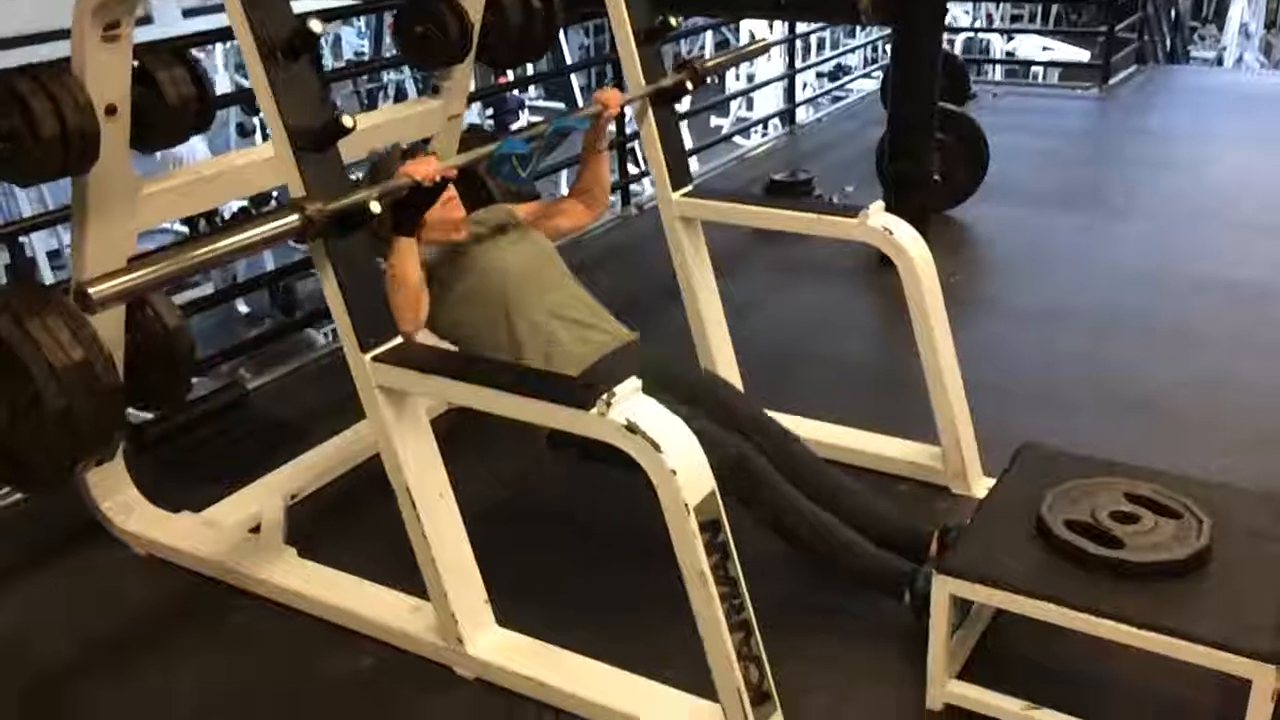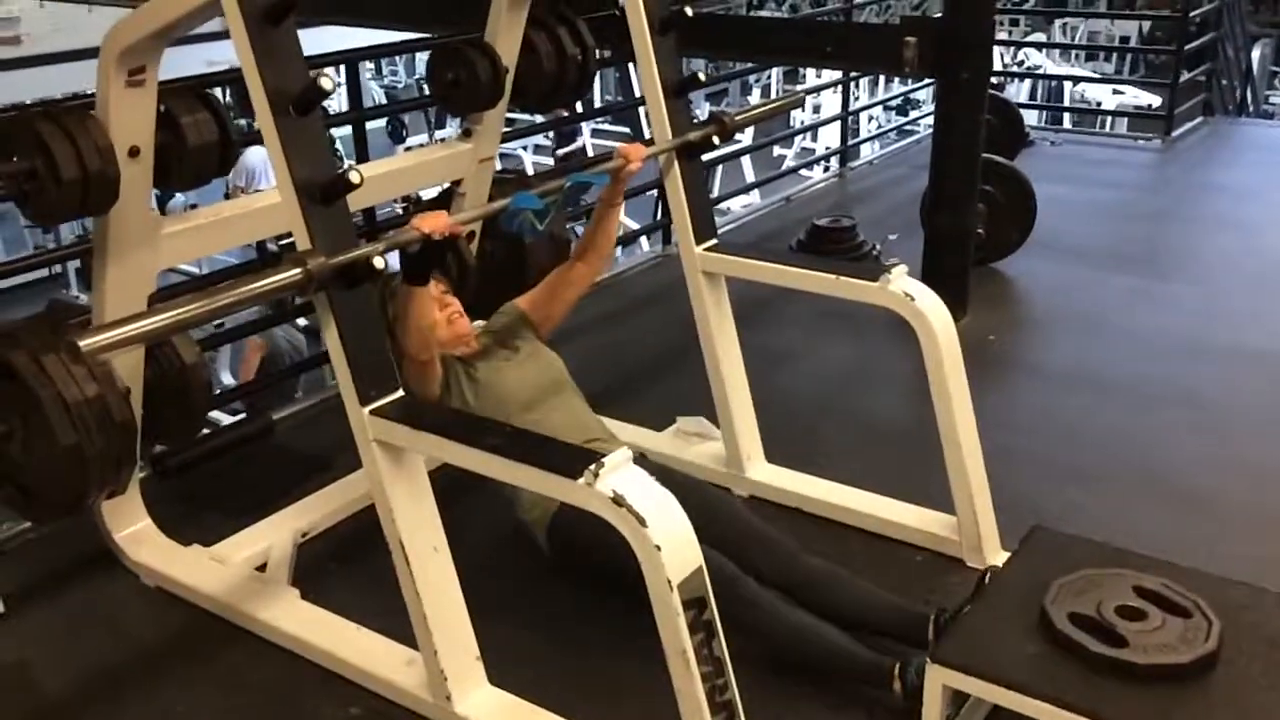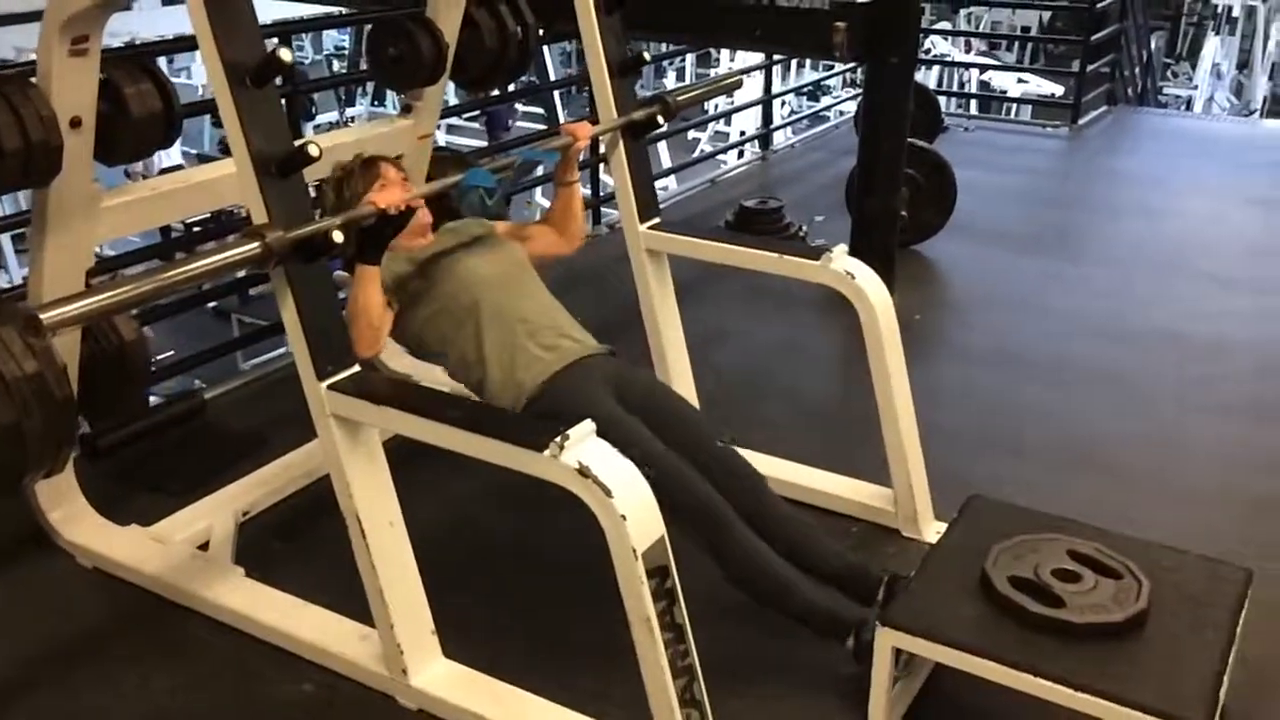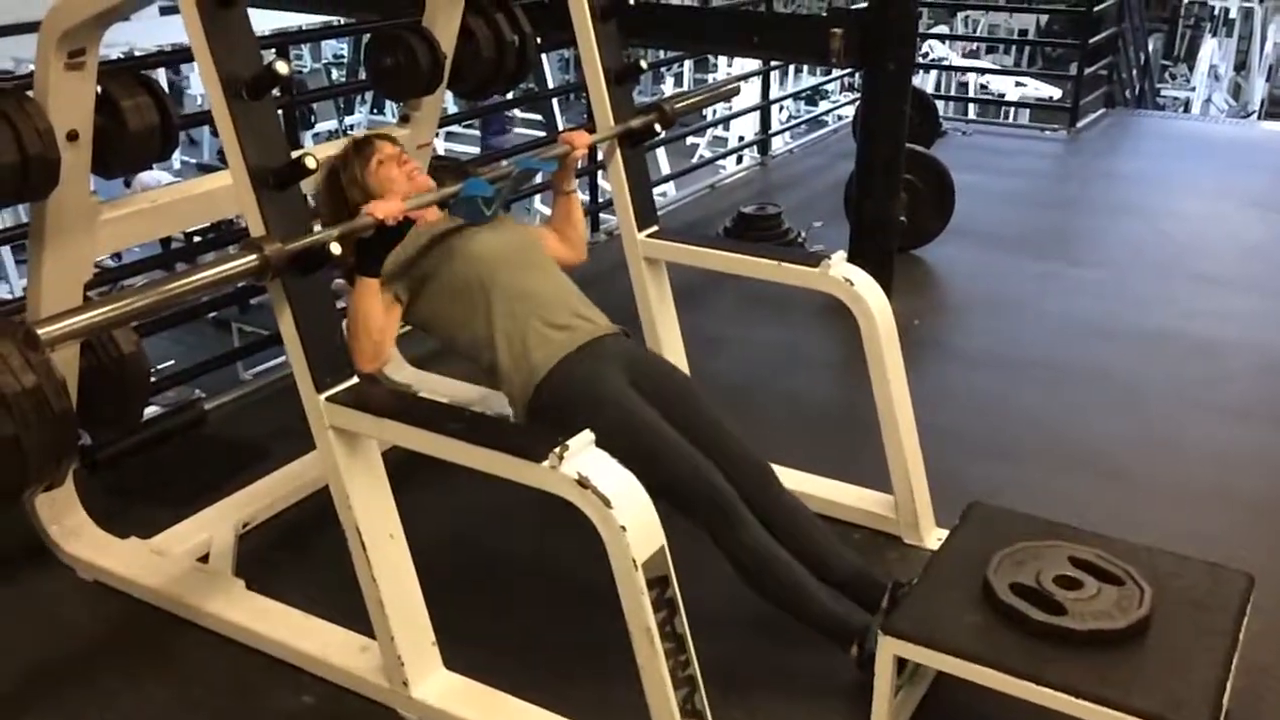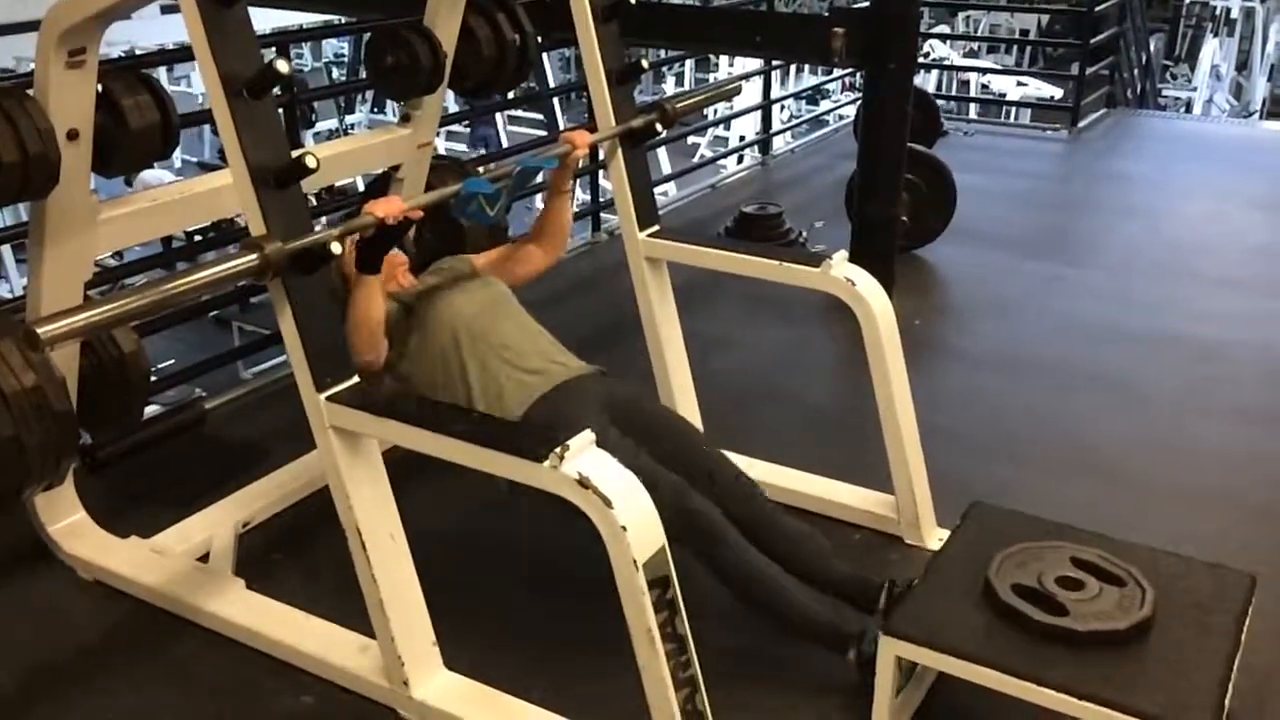
dt=1s
person 1, frame 1
left shoulder: (493, 223)
right shoulder: (426, 268)
left elbow: (586, 205)
right elbow: (405, 325)
left wrist: (598, 132)
right wrist: (405, 217)
left hip: (629, 355)
left knee: (780, 447)
right knee: (743, 471)
left ankle: (929, 543)
right ankle: (910, 584)
person 1, frame 2
left shoulder: (507, 335)
right shoulder: (441, 387)
left elbow: (585, 265)
right elbow: (417, 349)
left wrist: (614, 191)
right wrist: (417, 265)
left hip: (628, 470)
right hip: (573, 511)
left knee: (772, 549)
right knee: (723, 586)
left ankle: (930, 626)
right ankle: (899, 676)
person 1, frame 3
left shoulder: (464, 232)
right shoulder: (391, 273)
left elbow: (566, 237)
right elbow: (366, 347)
left wrist: (568, 165)
right wrist: (370, 243)
left hip: (601, 365)
right hip: (548, 398)
left knee: (739, 482)
right knee: (704, 508)
left ankle: (878, 590)
right ankle: (856, 630)
person 1, frame 4
left shoulder: (476, 218)
right shoulder: (400, 263)
left elbow: (572, 247)
right elbow: (369, 360)
left wrist: (566, 171)
right wrist: (368, 252)
left hip: (617, 350)
right hip: (562, 382)
left knee: (753, 479)
right knee: (716, 503)
left ankle: (882, 596)
right ankle: (862, 637)
person 1, frame 5
left shoulder: (448, 275)
right shoulder: (387, 322)
left elbow: (543, 246)
right elbow: (366, 354)
left wrist: (562, 174)
right wrist: (367, 251)
left hip: (592, 387)
right hip: (539, 422)
left knee: (739, 495)
right knee: (699, 522)
left ankle: (879, 595)
right ankle: (859, 641)
